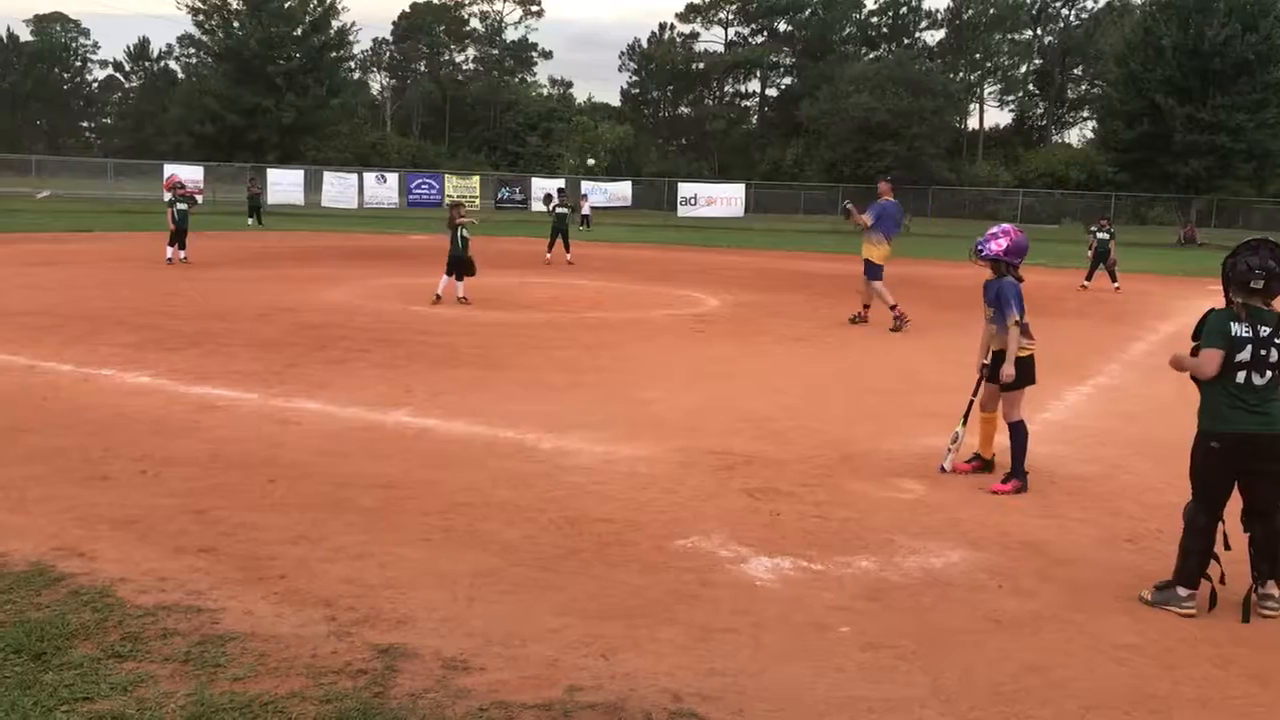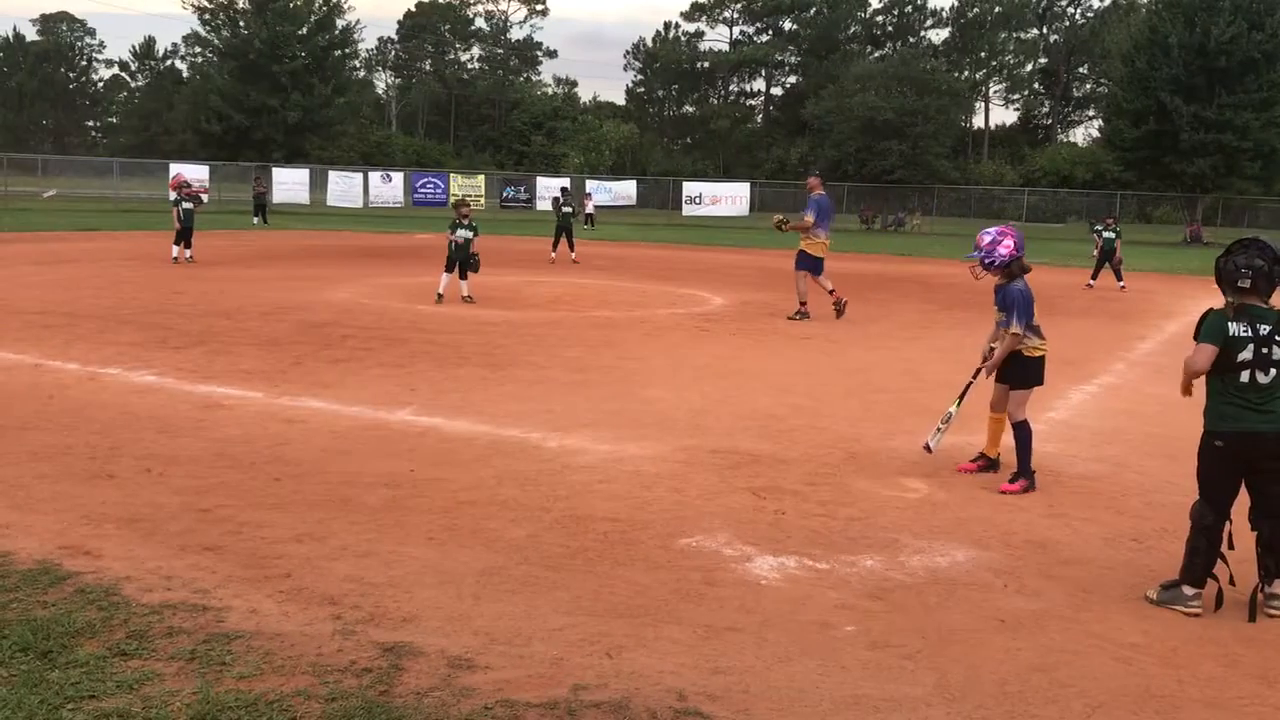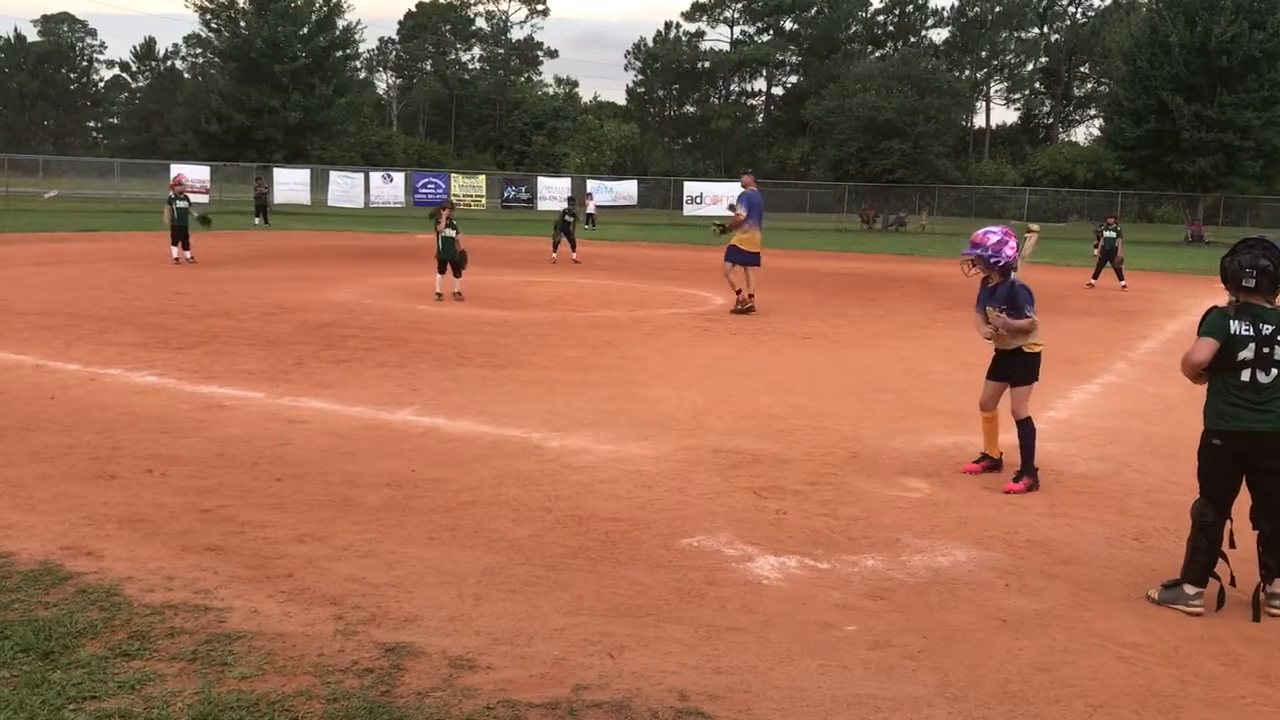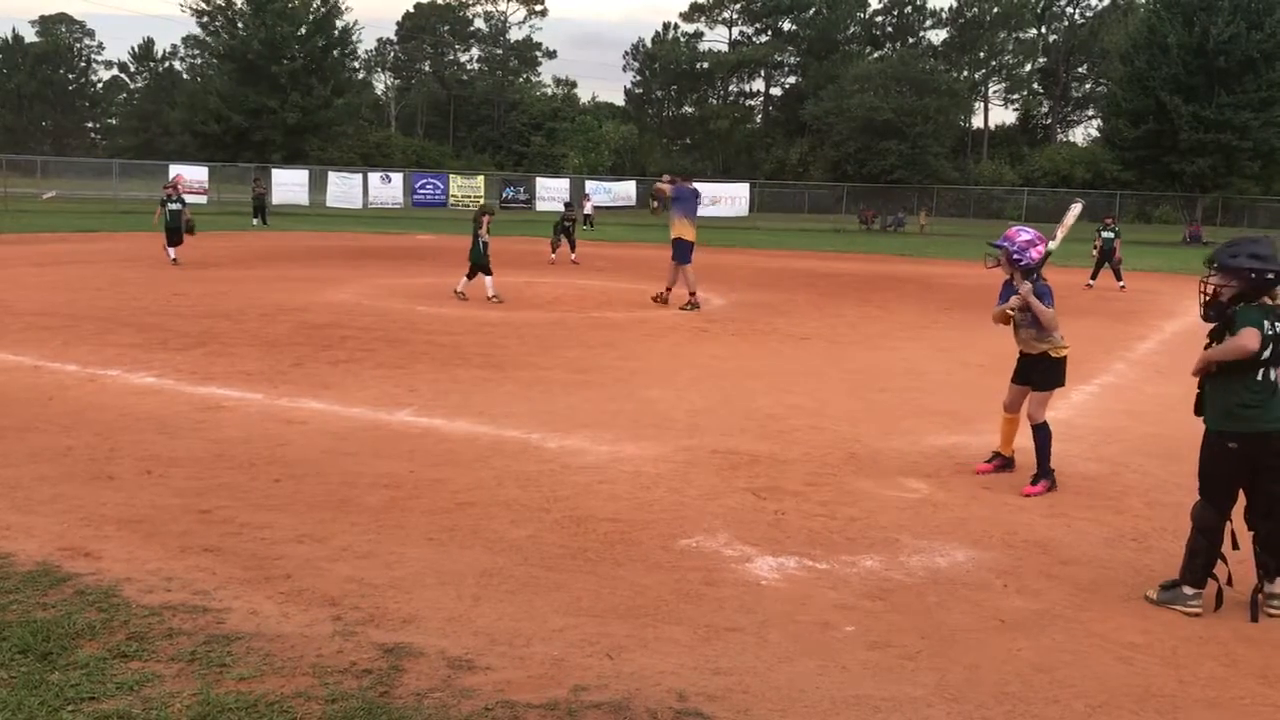
dt=0.7s
person 1, frame 1
left shoulder: (1222, 320)
left elbow: (1206, 369)
left wrist: (1181, 361)
left hip: (1220, 435)
left knee: (1203, 512)
left ankle: (1184, 590)
person 1, frame 2
left shoulder: (1220, 319)
left elbow: (1198, 365)
left wrist: (1185, 381)
left hip: (1226, 433)
left knee: (1211, 511)
left ankle: (1190, 588)
person 1, frame 3
left shoulder: (1222, 317)
left elbow: (1196, 358)
left wrist: (1195, 374)
left hip: (1225, 432)
left knee: (1211, 510)
left ankle: (1191, 588)
person 1, frame 4
left shoulder: (1246, 314)
left elbow: (1246, 344)
left wrist: (1205, 357)
left hip: (1231, 431)
left knee: (1212, 510)
left ankle: (1190, 588)
person 2, frame 1
left shoulder: (1007, 286)
right shoulder: (991, 283)
left elbow: (1015, 326)
left wrist: (1010, 362)
right wrist: (983, 357)
left hip: (1016, 357)
right hip: (999, 354)
left knee: (1011, 413)
right knee: (987, 405)
left ankle: (1018, 476)
right ankle: (984, 457)
person 2, frame 2
left shoulder: (1016, 290)
right shoulder: (1004, 285)
left elbow: (1015, 334)
left wrist: (995, 361)
right wrist: (989, 343)
left hip: (1027, 356)
right hip: (1010, 354)
left knee: (1015, 412)
right knee: (997, 406)
left ankle: (1025, 475)
right ankle: (990, 456)
person 2, frame 3
left shoulder: (1016, 289)
right shoulder: (986, 284)
left elbow: (1032, 324)
right elbow: (979, 316)
left wrist: (1008, 323)
right wrist: (983, 329)
left hip: (1025, 353)
right hip: (1002, 352)
left knee: (1019, 410)
right knee: (986, 403)
left ankle: (1028, 474)
right ankle: (992, 456)
person 2, frame 4
left shoulder: (1039, 288)
right shoulder: (1009, 285)
left elbow: (1052, 324)
right elbow: (998, 318)
left wrist: (1030, 299)
right wrist: (1008, 306)
left hip: (1049, 357)
right hip: (1027, 355)
left knee: (1035, 414)
right knee: (1010, 406)
left ankle: (1045, 476)
right ankle: (1004, 456)
